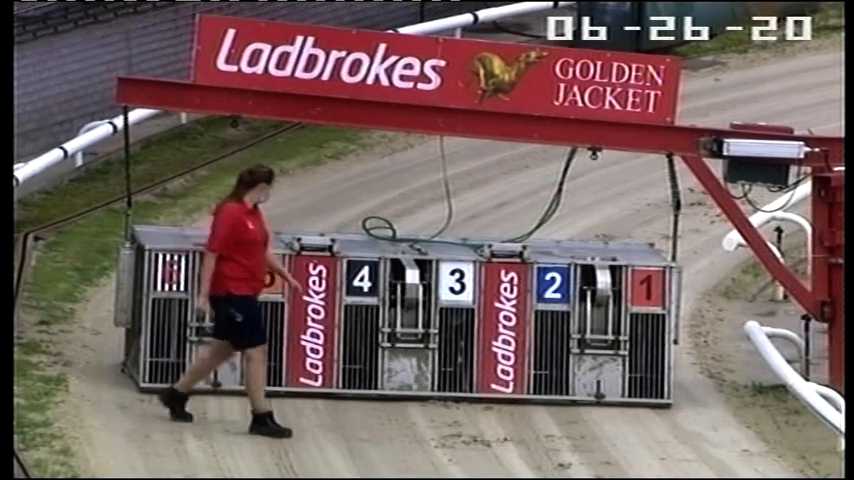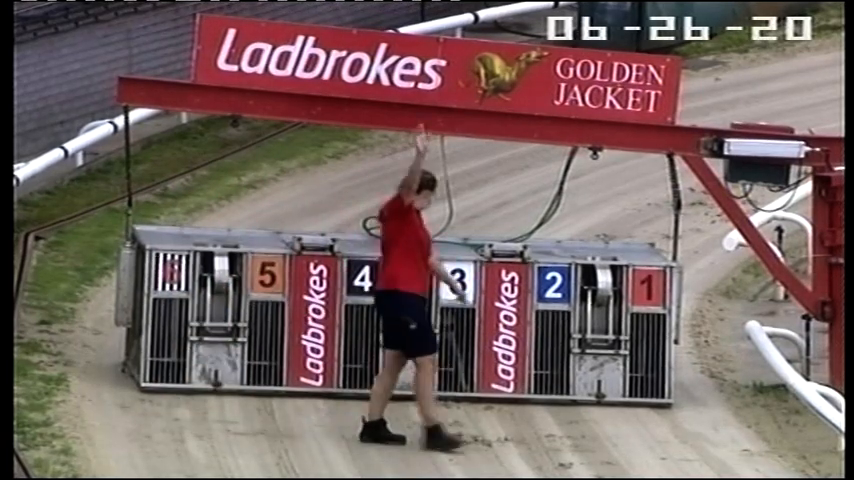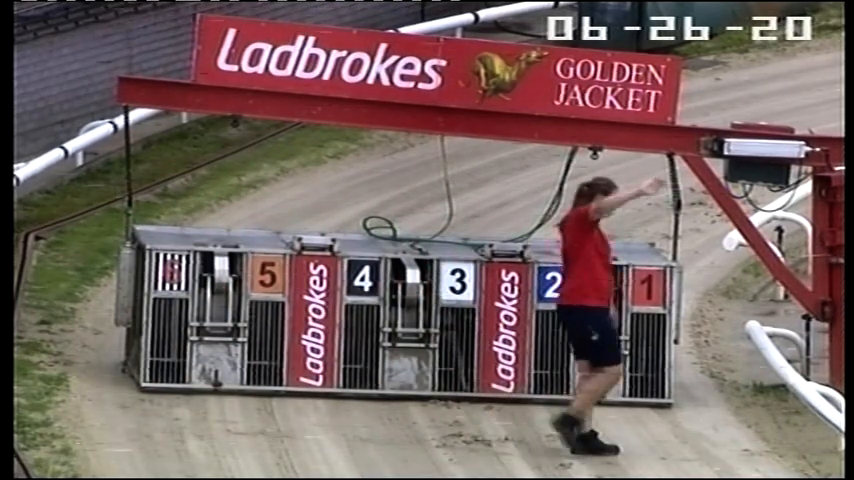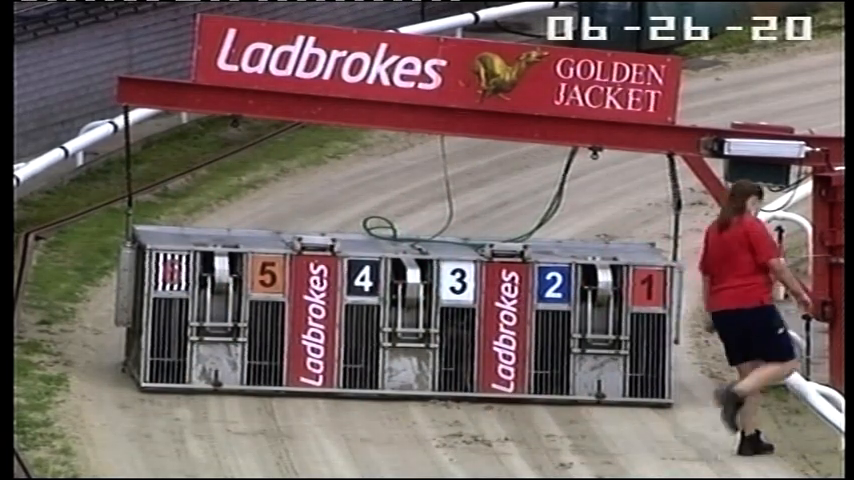
dt=1s
person 1, frame 1
left shoulder: (255, 213)
right shoulder: (230, 213)
left elbow: (264, 251)
right elbow: (211, 254)
left wrist: (287, 276)
right wrist: (203, 294)
left hip: (247, 294)
right hip: (233, 295)
left knee: (221, 351)
right knee: (257, 353)
left ankle: (176, 393)
right ankle: (262, 418)
person 1, frame 2
left shoulder: (413, 218)
right shoulder: (398, 210)
left elbow: (427, 257)
right elbow: (408, 186)
left wrist: (451, 283)
right wrist: (420, 157)
left hip: (406, 296)
right hip: (400, 296)
left knee: (394, 363)
right knee: (426, 362)
left ankle: (373, 426)
right ankle: (433, 432)
person 1, frame 3
left shoulder: (589, 226)
right shoulder: (579, 218)
right elbow: (604, 207)
right wrist: (639, 191)
left hip: (585, 307)
right hip: (584, 308)
left knee: (590, 372)
right knee: (611, 371)
left ankle: (584, 436)
right ankle: (570, 419)
person 1, frame 4
left shoulder: (714, 230)
right shoulder: (753, 226)
left elbow: (707, 273)
right elbow: (776, 265)
left wrist: (709, 312)
right wrist: (801, 293)
left hip: (722, 311)
right hip: (753, 306)
left knee: (748, 372)
right knee: (786, 362)
left ankle: (750, 438)
right ankle: (735, 393)
